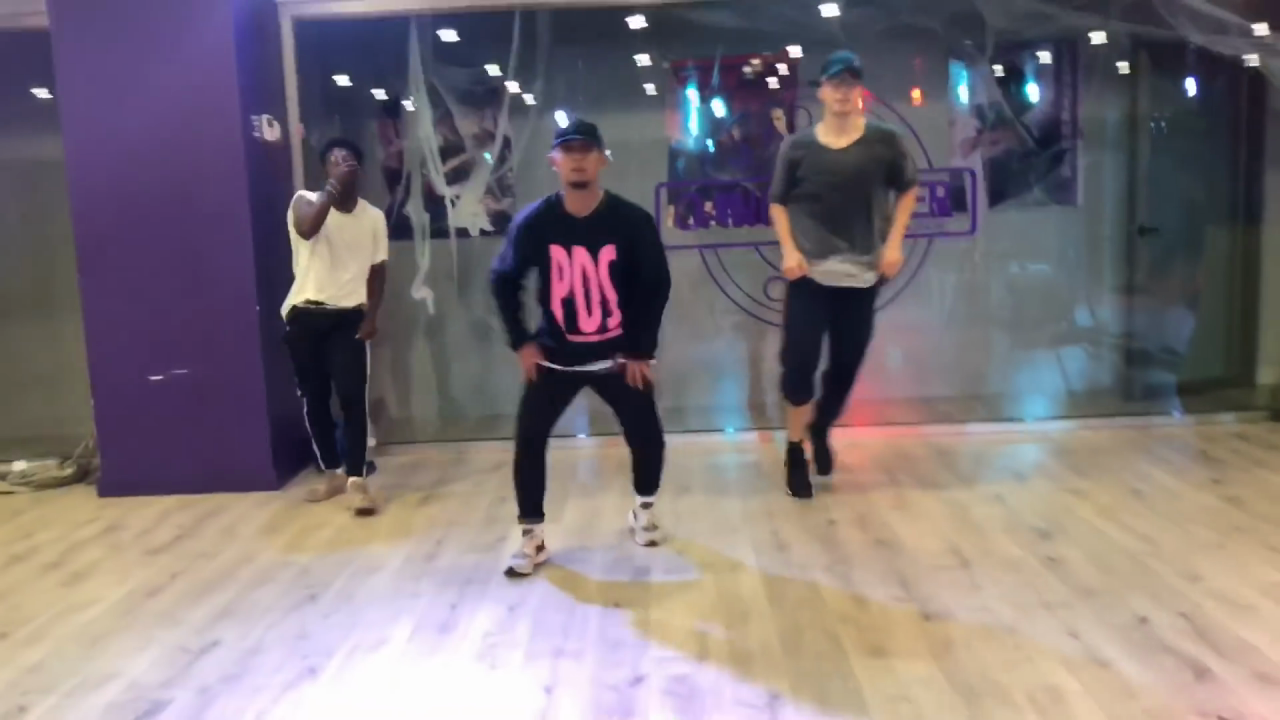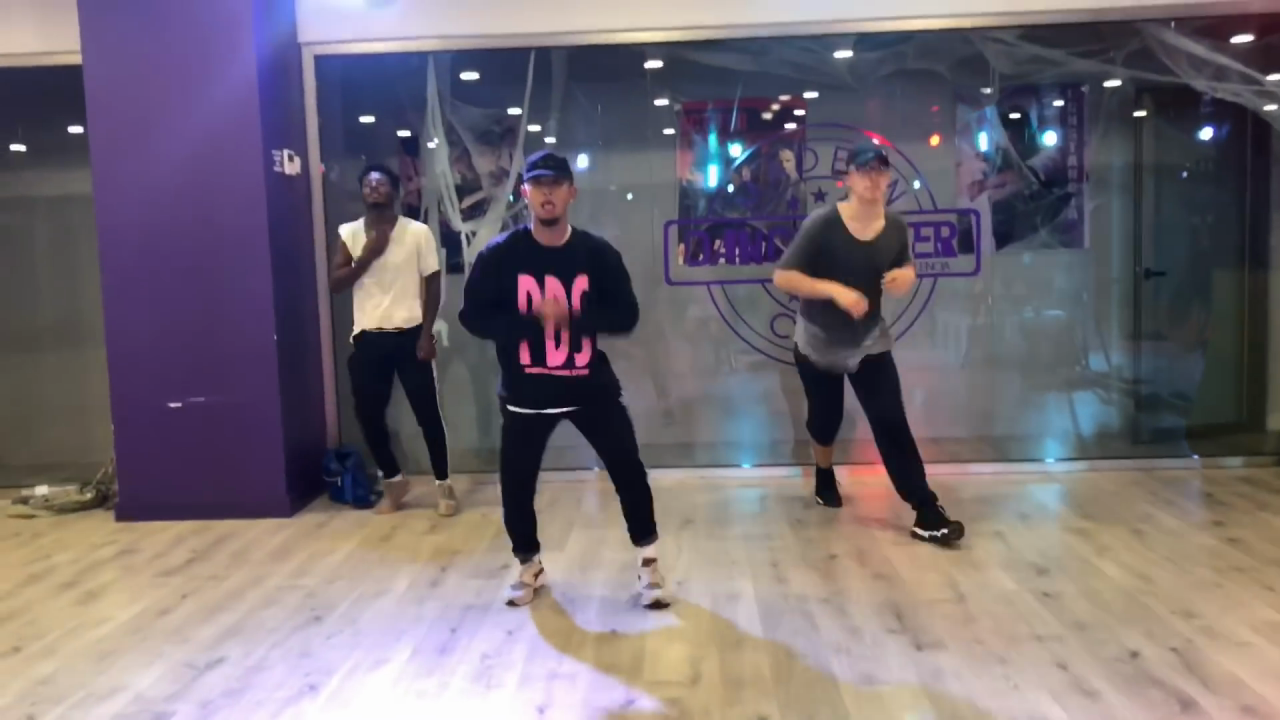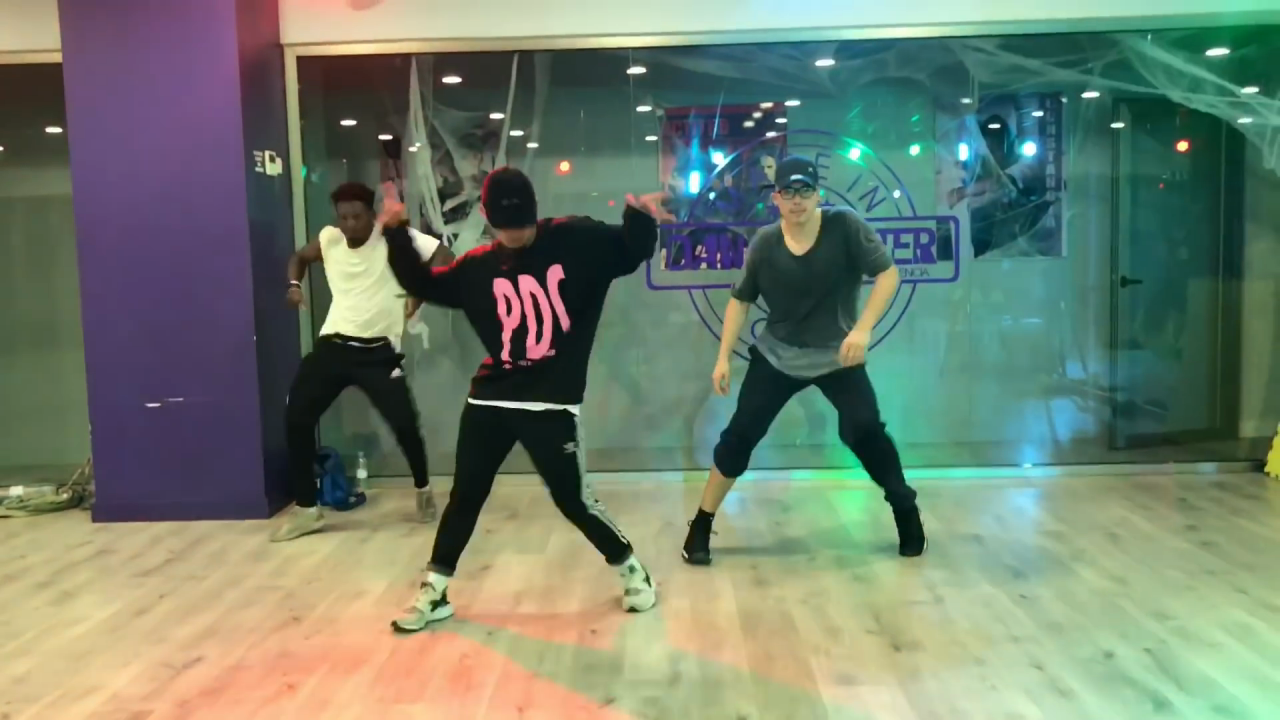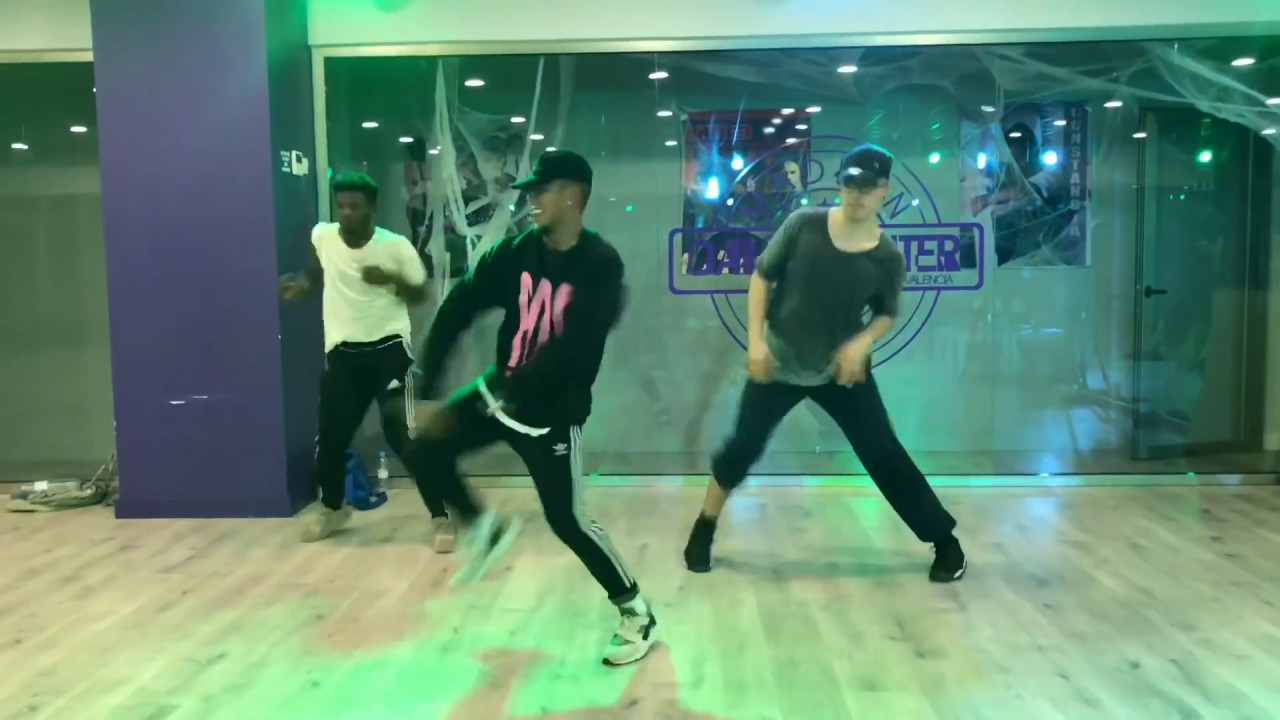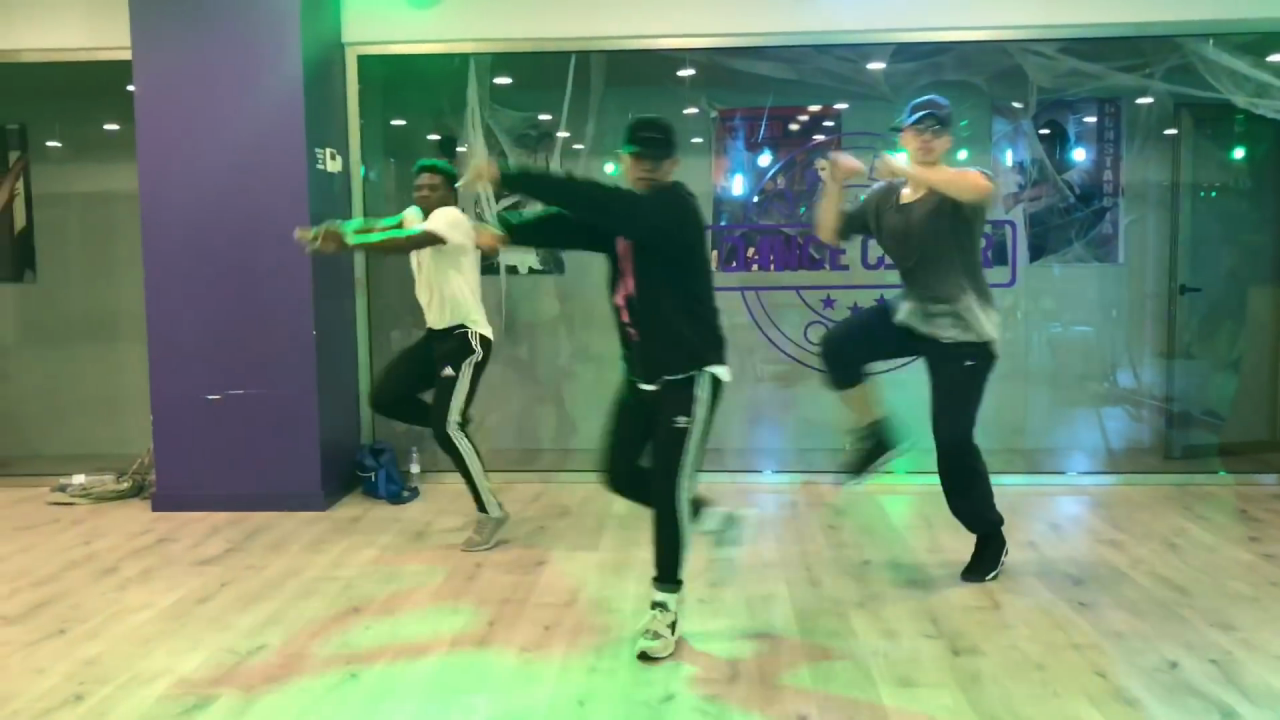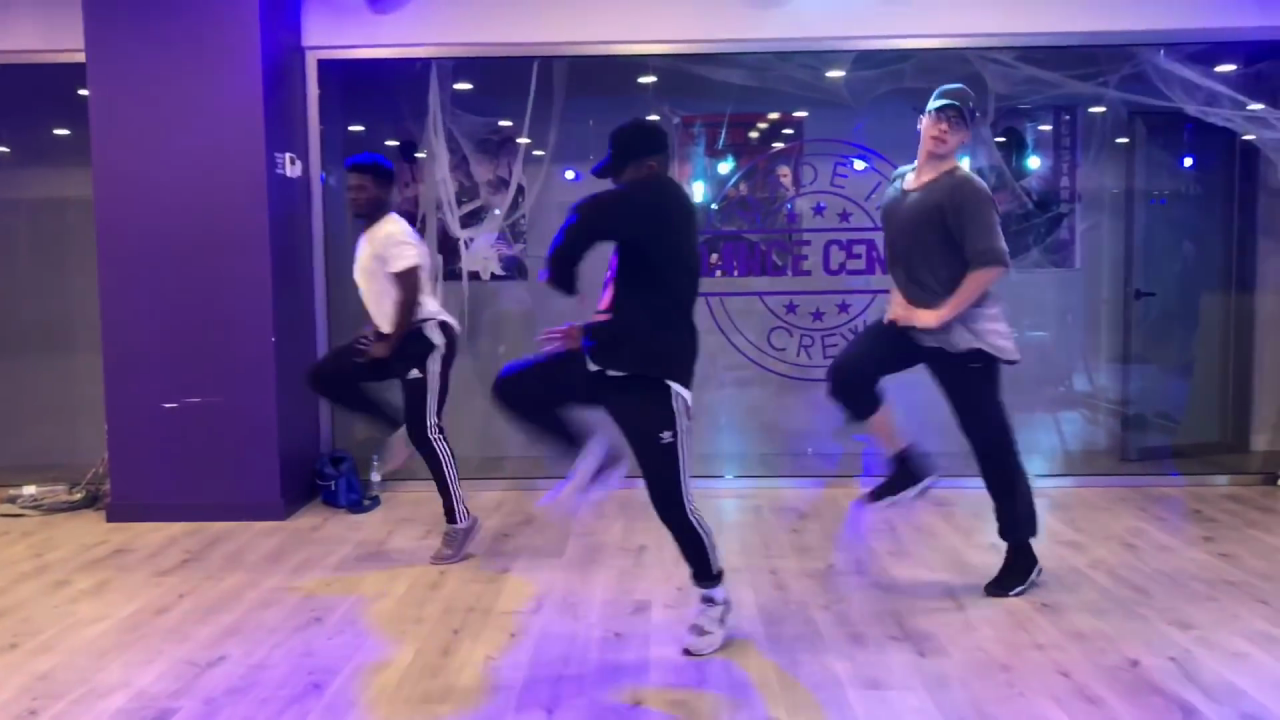
dt=0.7s
person 1, frame 1
left shoulder: (632, 221)
right shoulder: (534, 221)
left elbow: (656, 285)
right elbow: (505, 279)
left wrist: (643, 348)
right wrist: (520, 339)
left hip: (616, 353)
right hip: (556, 353)
left knee: (646, 435)
right knee: (530, 439)
left ankle: (644, 510)
right ankle: (532, 535)
person 1, frame 2
left shoulder: (598, 253)
right shoulder: (500, 255)
left elbow: (625, 315)
right elbow: (473, 316)
left wrist: (573, 318)
right wrist: (535, 318)
left hip: (590, 386)
right hip: (527, 390)
left knee: (628, 470)
right knee: (516, 486)
left ankle: (647, 562)
right ankle: (529, 566)
person 1, frame 3
left shoulder: (576, 239)
right shoulder: (479, 265)
left elbow: (630, 252)
right elbow: (425, 285)
left wrist: (644, 218)
right wrist: (397, 234)
left hip: (555, 398)
right hip: (493, 397)
left knee: (572, 501)
right knee: (466, 492)
left ankle: (629, 567)
right ankle: (435, 591)
person 1, frame 4
left shoulder: (600, 267)
right shoulder: (514, 252)
left elbow: (573, 350)
right elbow: (460, 307)
left wrist: (517, 385)
right wrist: (425, 383)
left hip: (555, 412)
right hip: (498, 394)
left knee: (568, 518)
right knee: (428, 446)
left ankle: (636, 614)
right ankle: (484, 529)
person 1, frame 5
left shoulder: (674, 207)
right shoulder: (619, 201)
left elbow: (581, 206)
right elbow: (562, 223)
left wrist: (506, 175)
right wrist: (504, 234)
left hip: (691, 371)
right hip: (649, 370)
left knee: (668, 490)
right knee: (619, 476)
left ankle: (665, 609)
right ankle: (708, 518)
person 1, frame 6
left shoulder: (656, 203)
right shoulder: (663, 210)
left elbow: (590, 215)
left wrist: (561, 274)
right wrist: (587, 329)
left hip: (651, 374)
right hip: (607, 358)
left knee: (671, 502)
right knee: (511, 387)
left ankle: (713, 599)
right ankle: (586, 451)
person 2, frame 1
left shoulder: (885, 141)
right shoulder: (798, 146)
left elbow: (907, 191)
right elbow: (778, 201)
left wrist: (895, 242)
right wrist: (788, 248)
left hip: (862, 273)
right hip: (809, 272)
left knee: (846, 363)
right knee: (799, 359)
left ankle: (819, 432)
right ankle: (796, 452)
person 2, frame 2
left shoulder: (897, 229)
right shoulder: (822, 224)
right elbow: (783, 276)
left wrist: (905, 276)
right wrist: (834, 290)
left hip: (870, 341)
right hip: (819, 341)
left knee: (891, 422)
right knee: (824, 418)
left ankle: (927, 512)
right ankle: (824, 475)
person 2, frame 3
left shoulder: (844, 226)
right shoulder: (764, 244)
left elbow: (887, 274)
right elbow: (740, 297)
left wrist: (862, 328)
right wrist: (724, 356)
left hip: (838, 356)
right hip: (777, 355)
left knee: (865, 432)
right knee: (740, 435)
left ankle: (906, 514)
right ankle: (700, 526)
person 2, frame 4
left shoulder: (888, 257)
right shoulder: (804, 225)
left elbow: (886, 315)
right elbow: (762, 277)
left wrist: (862, 346)
right wrist: (756, 338)
left hip: (841, 367)
right hip: (779, 363)
left knee: (885, 455)
right knee: (742, 447)
left ankle: (945, 541)
right ankle: (704, 528)
person 2, frame 5
left shoulder: (956, 186)
right shoulder: (883, 196)
left elbow: (981, 189)
right elbow: (827, 231)
left wrist: (908, 170)
right wrist: (834, 183)
left hip: (962, 326)
right hip: (913, 313)
left knee: (953, 439)
right knee: (839, 345)
left ankle: (991, 538)
right ankle: (873, 434)
person 2, frame 6
left shoulder: (966, 189)
right shoulder: (900, 182)
left elbow: (991, 263)
left wrist: (941, 313)
right wrist: (899, 299)
left hip: (963, 329)
right hip: (910, 319)
left knee: (990, 440)
right knee: (845, 376)
left ankle: (1021, 553)
right ankle: (907, 464)
person 3, frame 1
left shoulder: (374, 217)
right shoulder: (306, 201)
left elbow: (377, 271)
right elbow: (306, 231)
left wrist: (371, 314)
right wrist: (332, 190)
left hip: (348, 316)
right hip: (306, 314)
left knee: (352, 395)
right knee: (314, 398)
left ankle: (357, 480)
right ankle: (334, 472)
person 3, frame 2
left shoulder: (418, 232)
right shoulder: (349, 233)
left elbow: (432, 285)
right elbow: (336, 284)
left wrist: (427, 333)
right wrist: (367, 256)
left hip: (409, 336)
right hip: (369, 338)
left knee: (427, 412)
right knee: (368, 415)
left ankle: (444, 485)
right ankle: (393, 482)
person 3, frame 3
right shoulder: (328, 239)
left elbow: (444, 255)
right elbow: (298, 258)
right wrist: (294, 284)
left hip: (377, 350)
right hip: (332, 345)
left knee: (405, 423)
right knee: (296, 419)
left ankle: (424, 493)
right ankle: (306, 510)
person 3, frame 4
left shoulder: (396, 246)
right shoulder: (323, 236)
left elbow: (418, 295)
left wrist: (393, 281)
right wrist: (301, 286)
left hip: (388, 350)
right hip: (343, 353)
left knee: (401, 434)
right knee: (332, 438)
left ankle: (441, 516)
right ankle: (332, 508)
person 3, frame 5
left shoulder: (450, 219)
right shoulder: (415, 219)
left elbow: (405, 243)
right elbow: (371, 226)
left wrist: (346, 244)
right wrist: (332, 231)
left hip: (465, 336)
right hip: (435, 335)
left knee: (446, 427)
right knee: (383, 398)
left ankle: (491, 513)
right ankle: (456, 425)
person 3, frame 6
left shoulder: (394, 234)
right shoulder: (368, 235)
left elbow: (410, 295)
left wrist: (389, 344)
right wrist: (376, 337)
left hip: (425, 336)
right hip: (389, 338)
left knee: (423, 429)
right knee: (323, 375)
left ankle: (459, 523)
right ankle: (396, 428)
